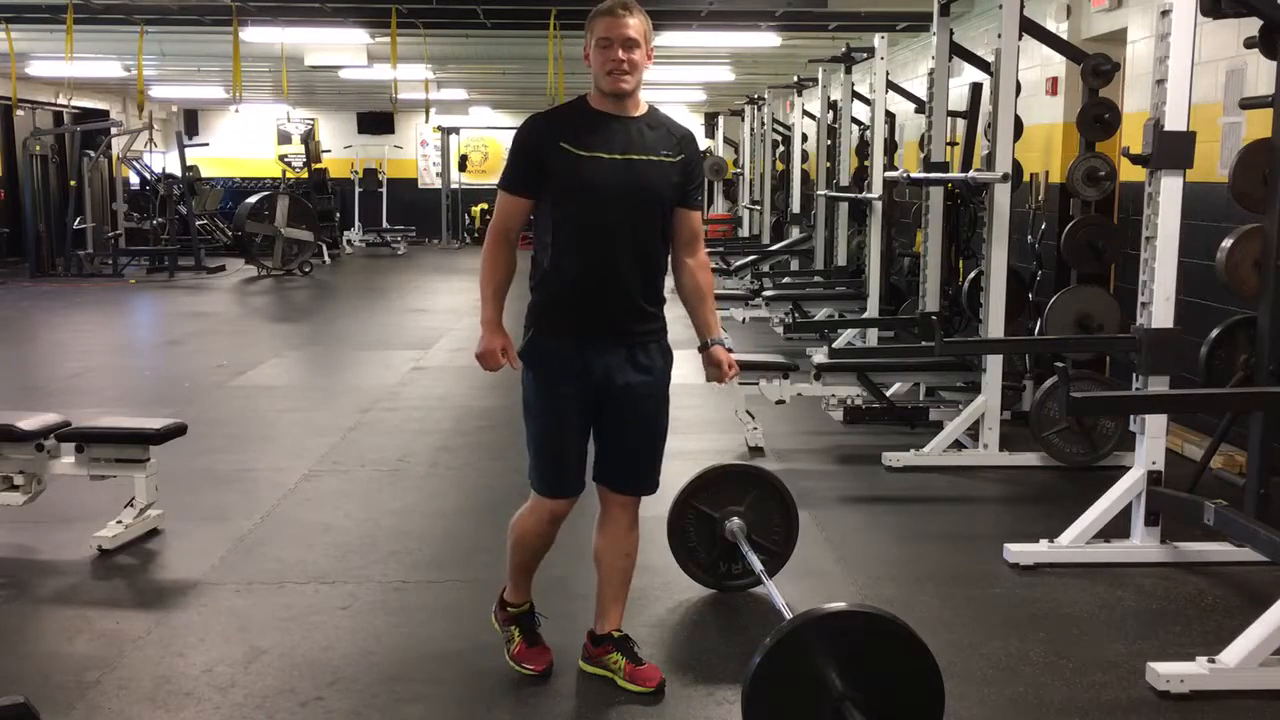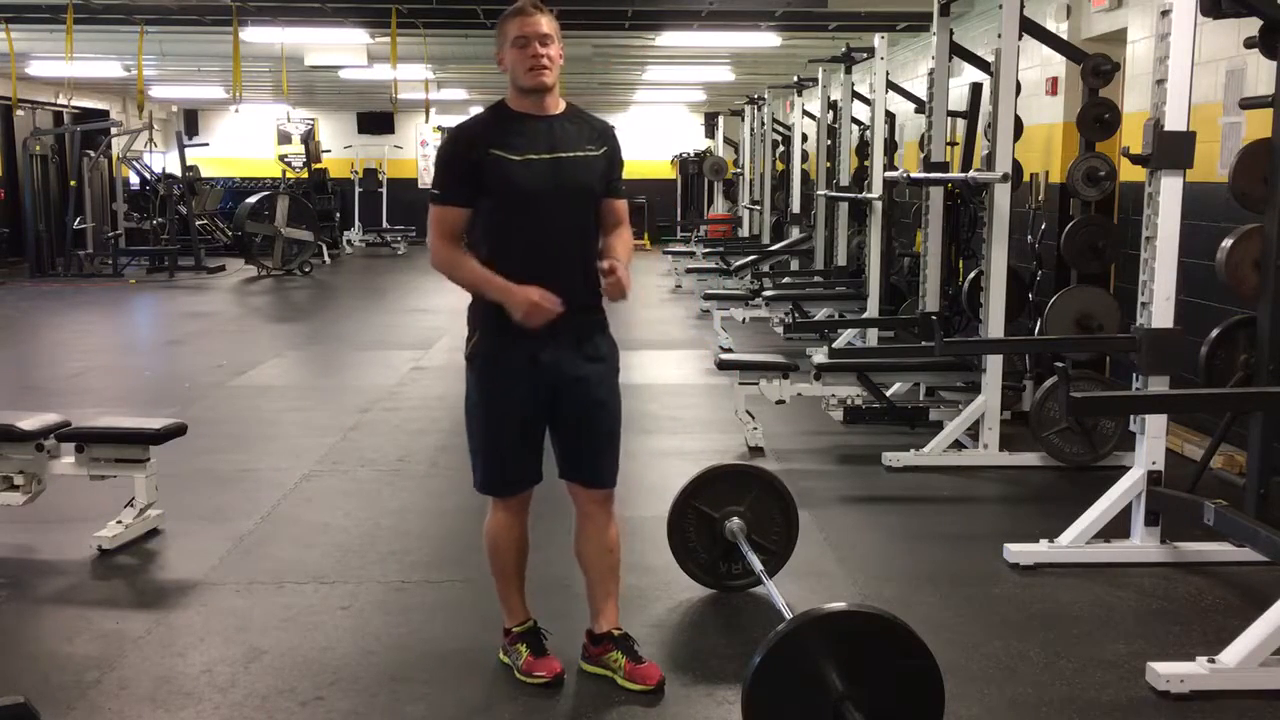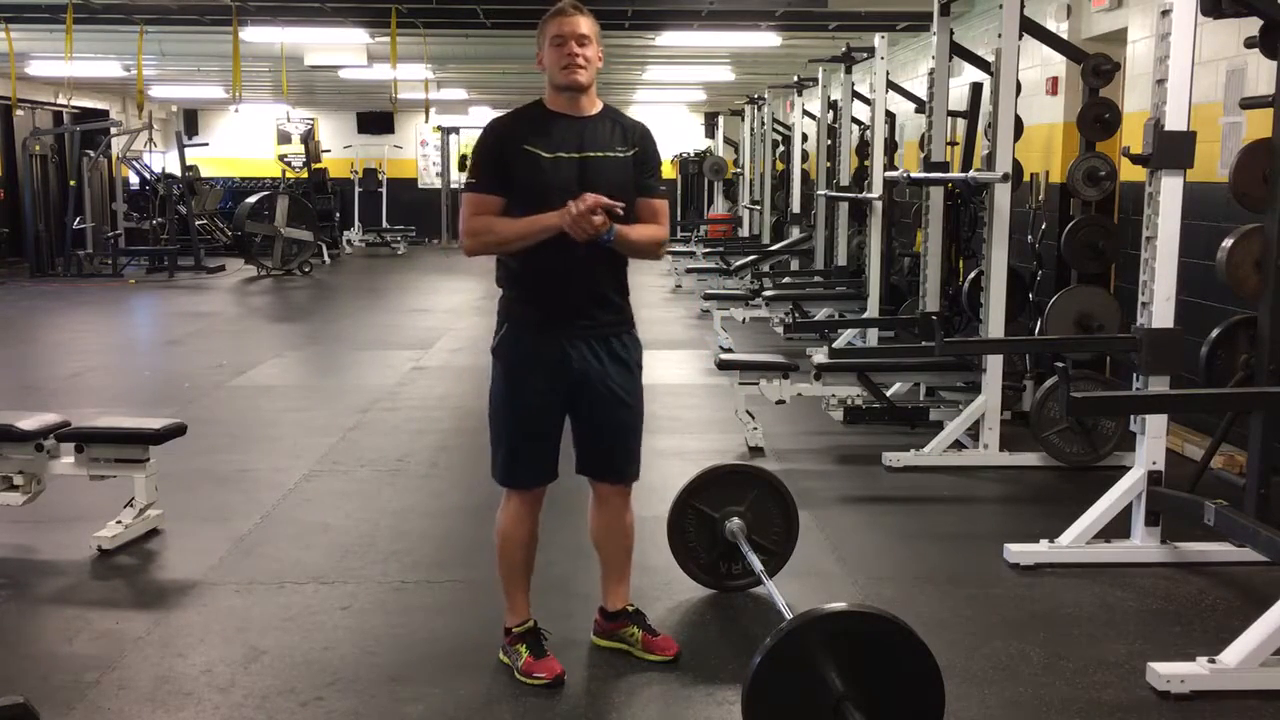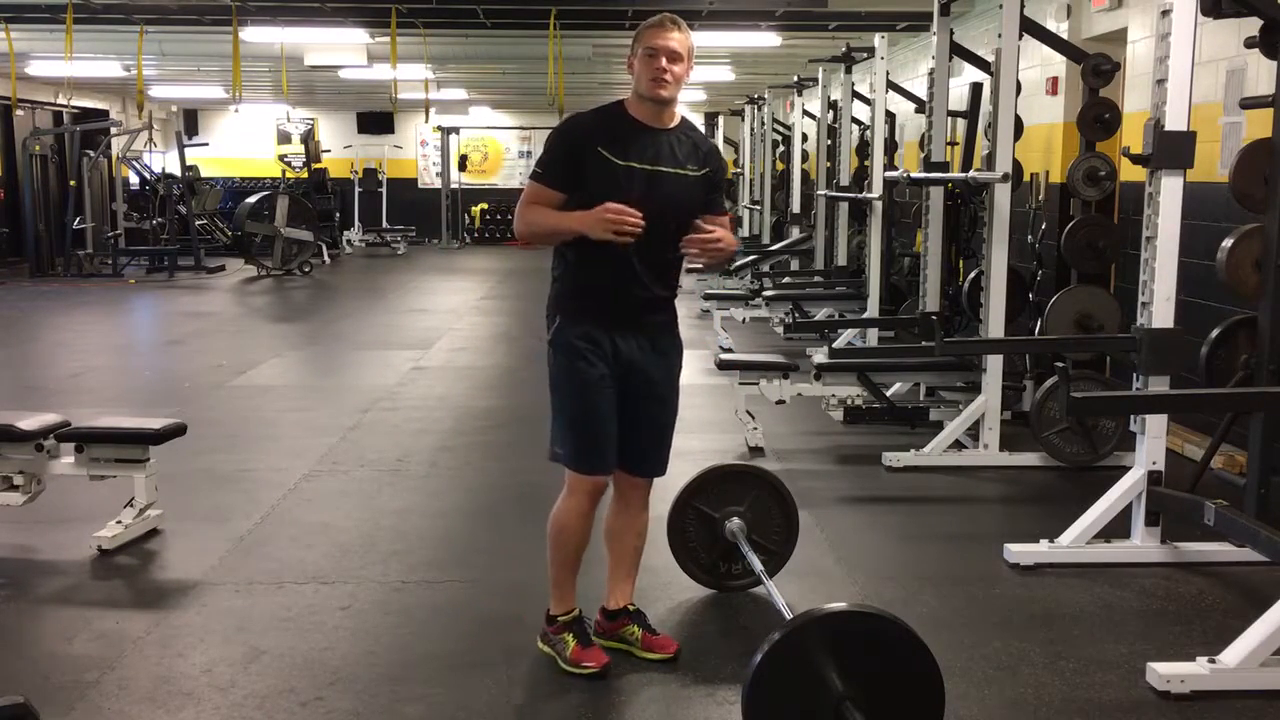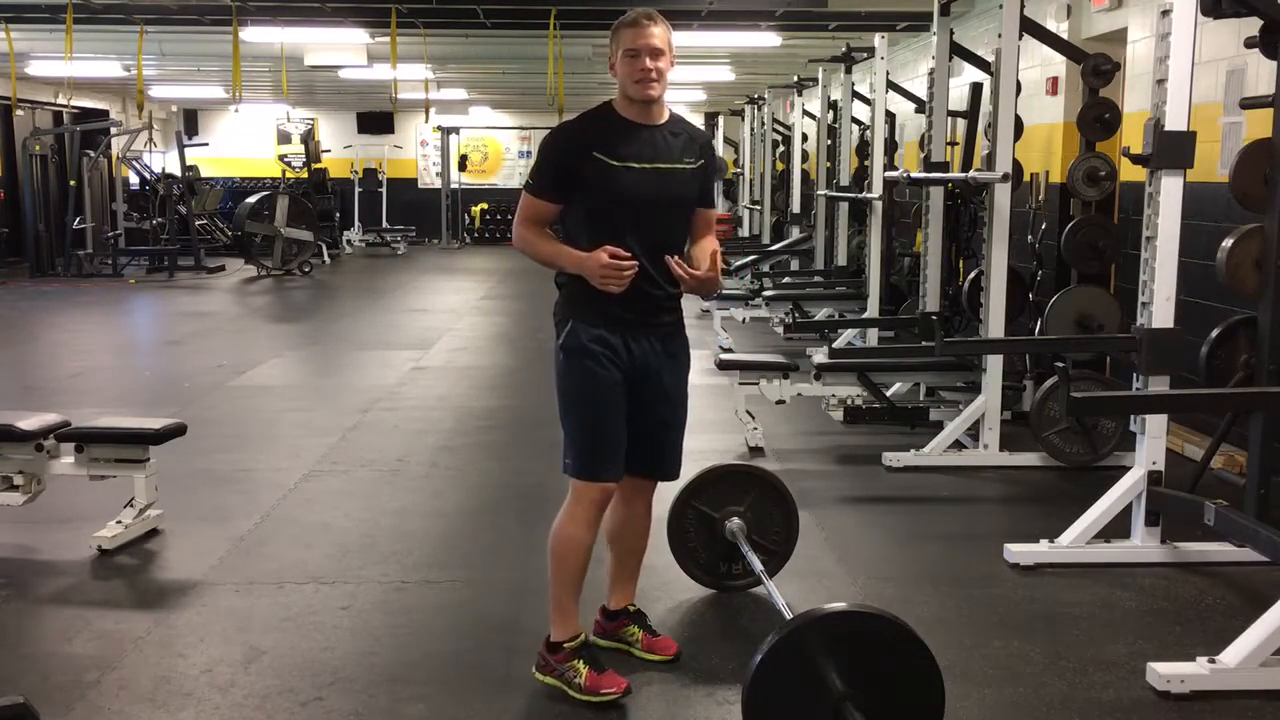
dt=1s
person 1, frame 1
left shoulder: (677, 144)
right shoulder: (547, 132)
left elbow: (690, 253)
right elbow: (504, 232)
left wrist: (712, 339)
right wrist: (491, 322)
left hip: (641, 351)
right hip: (558, 347)
left knee: (623, 499)
right knee: (554, 497)
left ankle: (606, 640)
right ankle: (514, 605)
person 1, frame 2
left shoulder: (597, 136)
right shoulder: (471, 141)
left elbow: (617, 224)
right elbow: (443, 247)
left wrist: (619, 260)
right wrist: (507, 292)
left hip: (586, 341)
right hip: (505, 344)
left knee: (597, 493)
right knee: (511, 496)
left ankle: (604, 638)
right ankle: (519, 632)
person 1, frame 3
left shoulder: (633, 138)
right shoulder: (507, 135)
left elbow: (656, 236)
right elbow: (473, 235)
left wrist: (607, 232)
right wrist: (558, 219)
left hip: (610, 336)
right hip: (531, 336)
left knee: (613, 483)
right knee: (523, 489)
left ankle: (617, 613)
right ankle: (519, 630)
person 1, frame 4
left shoulder: (702, 155)
right shoulder: (582, 133)
left elbow: (712, 237)
right elbow: (525, 219)
left wrist: (721, 247)
right wrist: (581, 220)
left hip: (654, 333)
right hip: (583, 327)
left knee: (636, 479)
right knee: (587, 479)
left ankle: (617, 611)
right ankle: (560, 619)
person 1, frame 5
left shoulder: (694, 145)
right shoulder: (576, 139)
left elbow: (701, 230)
right elbow: (525, 230)
left wrist: (707, 269)
right wrist: (582, 262)
left hip: (663, 332)
right hip: (592, 331)
left knee: (641, 481)
right knee: (593, 486)
left ankle: (618, 614)
right ankle: (560, 645)
